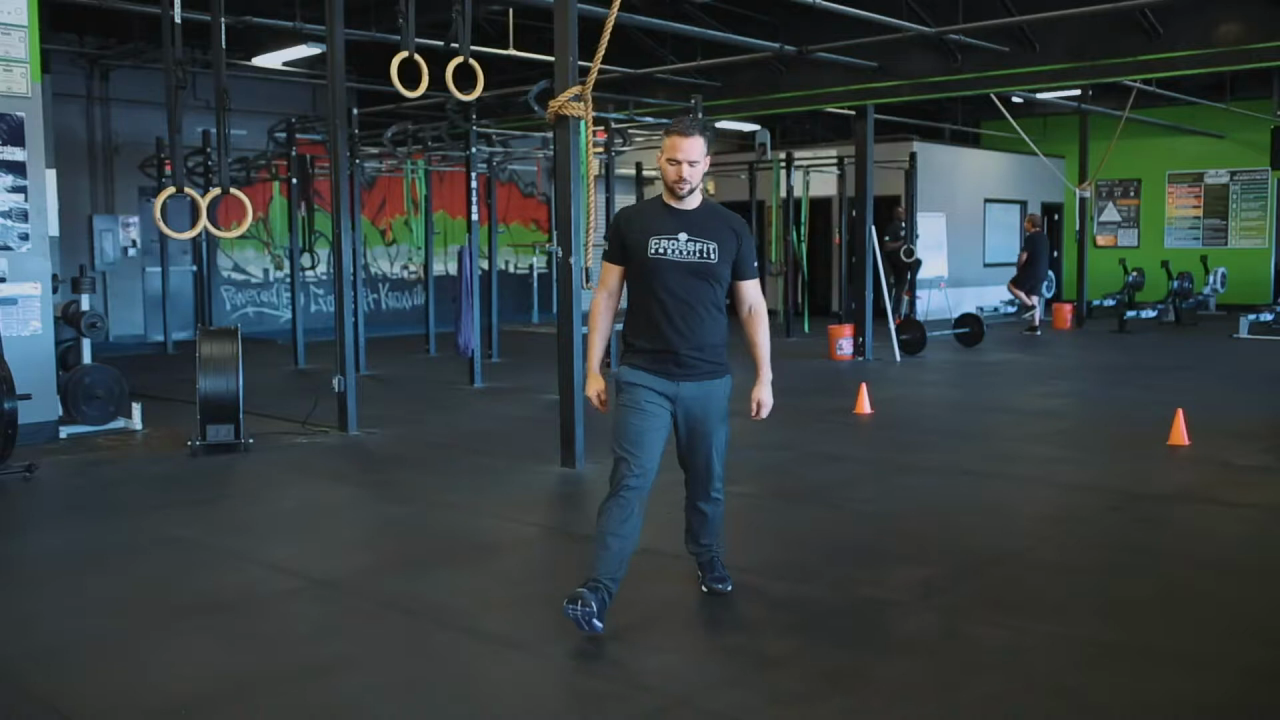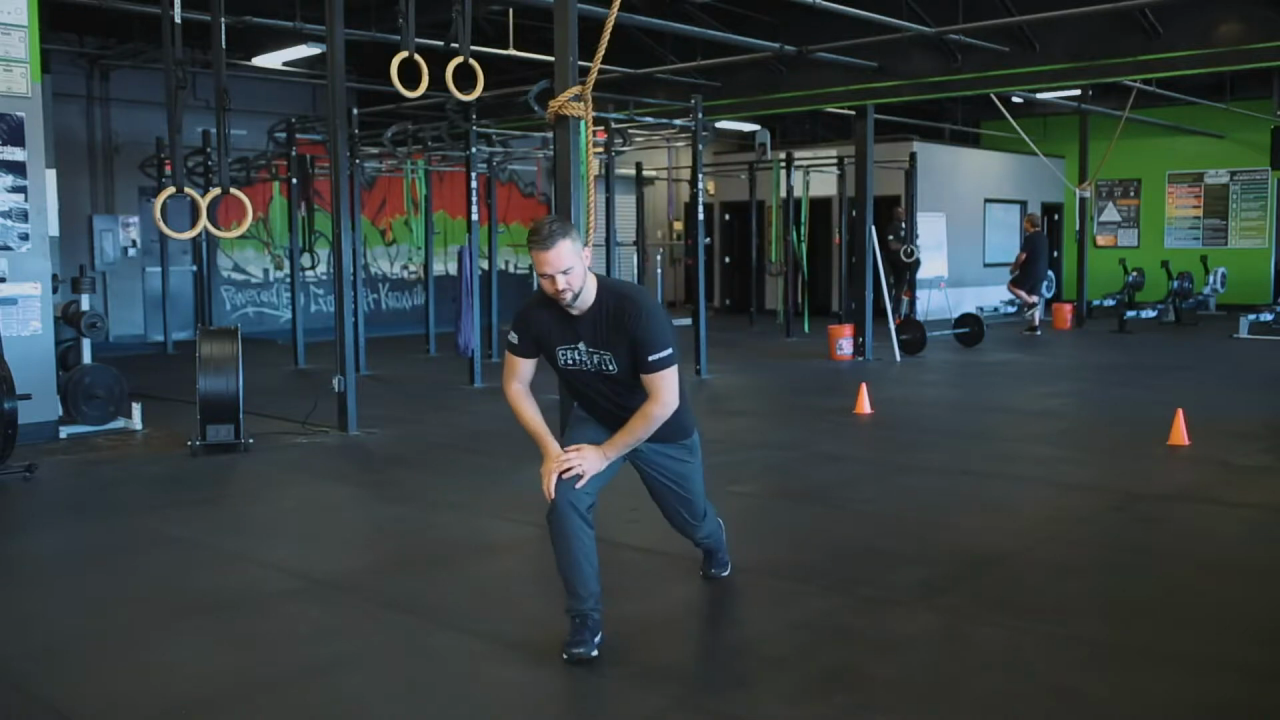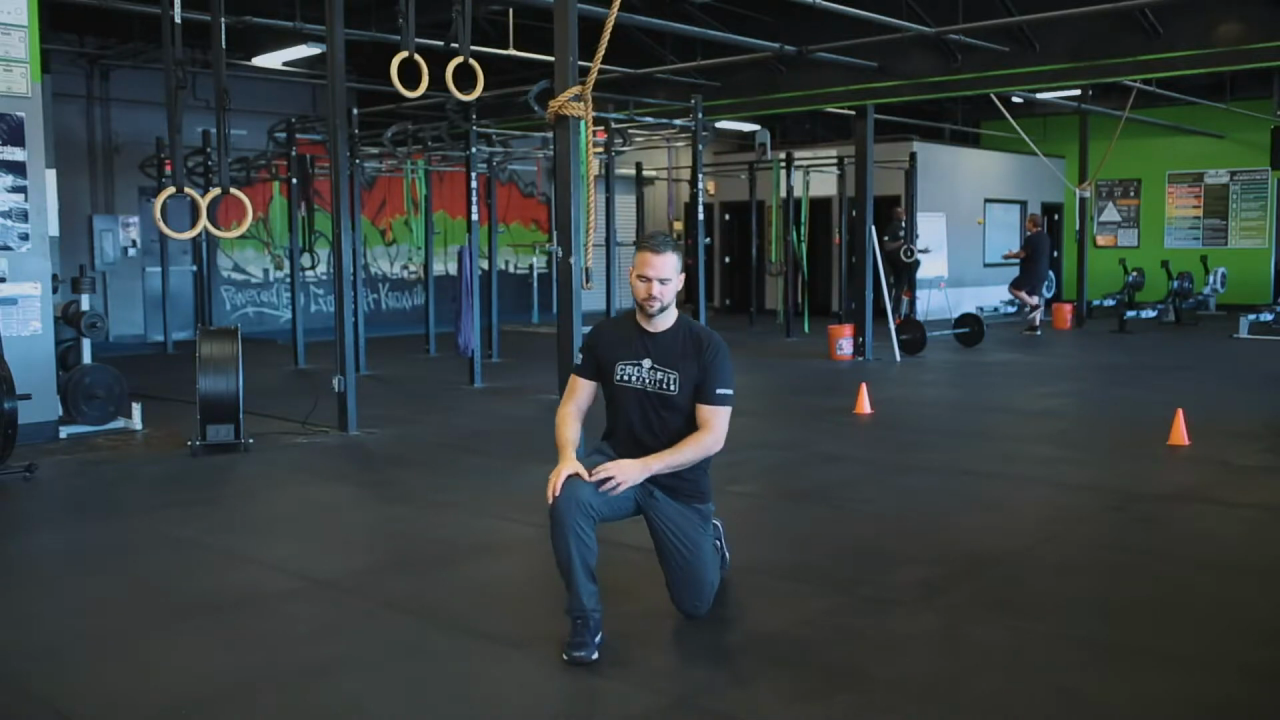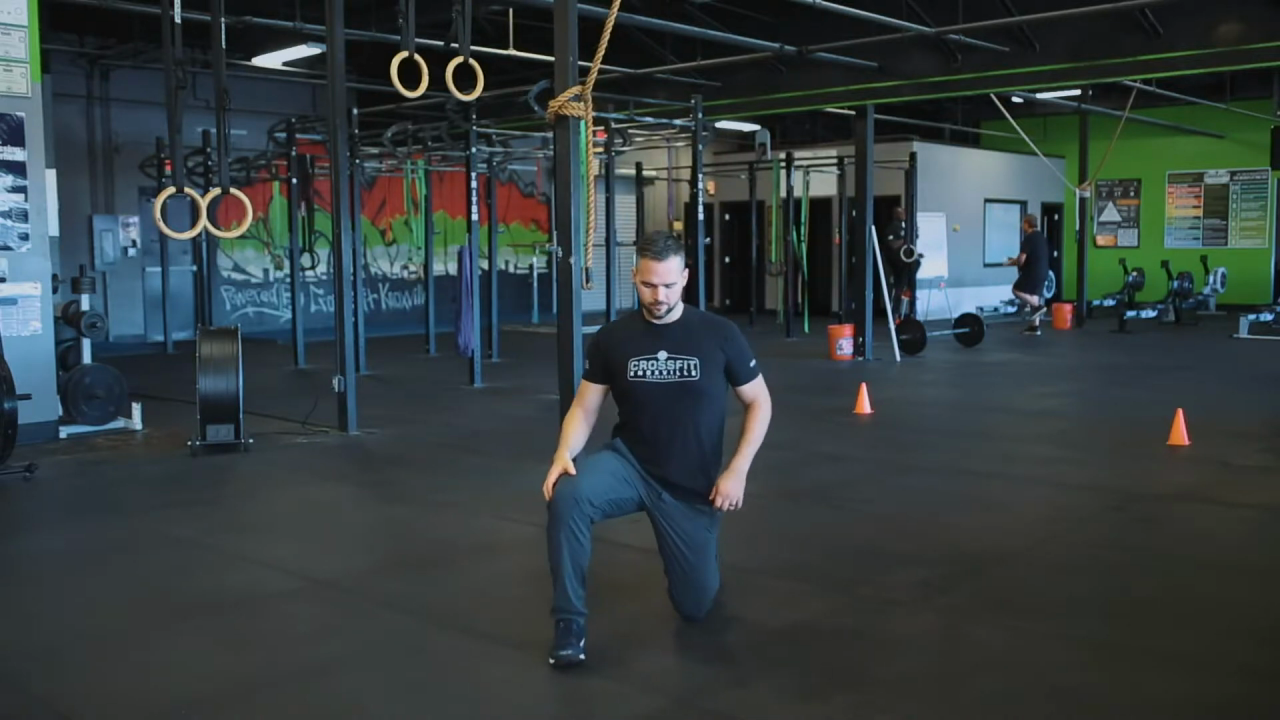
dt=1s
person 1, frame 1
left shoulder: (732, 228)
right shoulder: (631, 222)
left elbow: (752, 306)
right elbow: (605, 296)
left wrist: (764, 377)
right wrist: (593, 369)
left hip: (708, 380)
right hip: (643, 377)
left knee: (707, 481)
right knee: (630, 480)
left ankle: (707, 555)
right ankle: (596, 591)
person 1, frame 2
left shoulder: (636, 308)
right shoulder: (534, 314)
left elbow: (665, 400)
right elbow: (516, 385)
left wrist: (605, 455)
right wrist: (550, 450)
left hip: (662, 427)
right hip: (594, 420)
left knee: (690, 522)
right knee: (564, 500)
left ankle: (713, 538)
right ankle: (585, 617)
person 1, frame 3
left shoulder: (707, 346)
right shoulder: (605, 336)
left elbow: (713, 436)
right elbow: (572, 407)
left wrist: (644, 467)
right wrist: (567, 457)
left hip: (680, 481)
right hip: (618, 460)
left knee: (695, 603)
right knee: (567, 502)
left ankle: (710, 539)
right ankle: (585, 619)
person 1, frame 4
left shoulder: (720, 335)
right shoulder: (611, 339)
left elbow: (759, 403)
right elbow: (584, 409)
left wrist: (738, 469)
right wrist: (563, 455)
left hip: (692, 484)
right hip: (628, 462)
left knee: (695, 606)
right knee: (567, 495)
left ankle: (700, 549)
right ankle: (569, 623)
